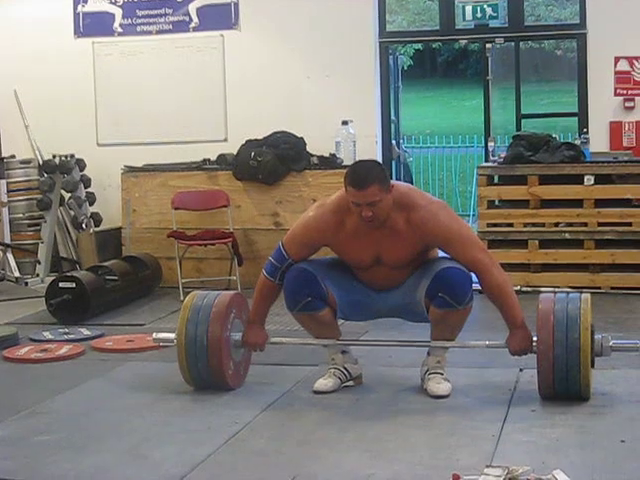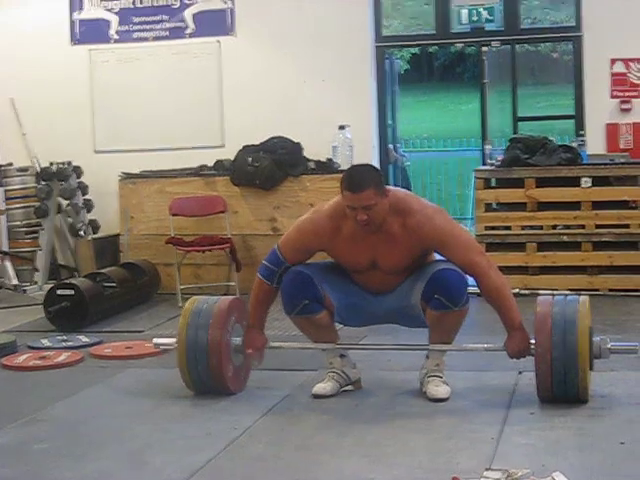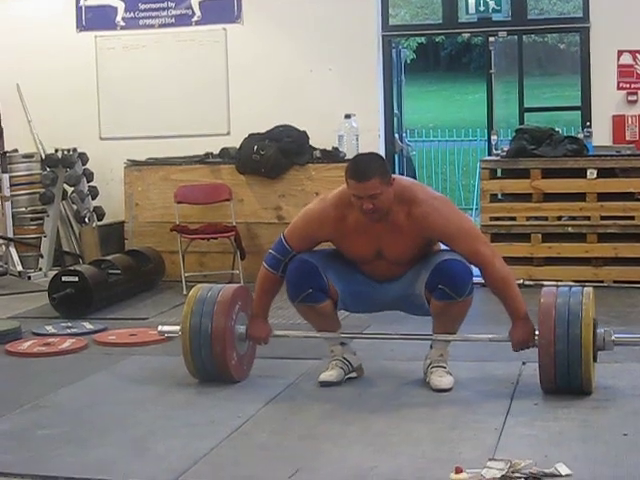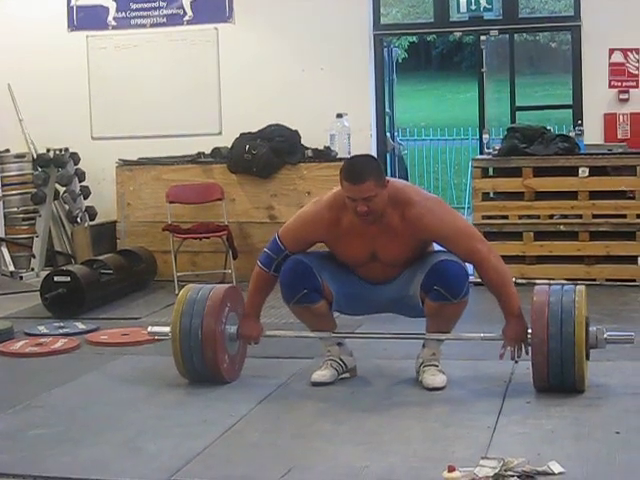
dt=0.4s
person 1, frame 1
left shoulder: (425, 213)
right shoulder: (326, 217)
left elbow: (485, 265)
right elbow: (277, 264)
left wrist: (517, 328)
right wrist: (255, 323)
left hip: (416, 289)
right hip: (359, 289)
left knee: (456, 280)
right knee: (298, 282)
left ankle: (435, 363)
right ankle: (342, 362)
person 1, frame 2
left shoulder: (421, 217)
right shoulder: (322, 222)
left elbow: (483, 268)
right elbow: (271, 266)
left wrist: (516, 330)
right wrist: (254, 329)
left hip: (412, 295)
right hip: (357, 295)
left knee: (450, 281)
right knee: (295, 285)
left ankle: (434, 367)
right ankle: (340, 366)
person 1, frame 3
left shoulder: (426, 208)
right shoulder: (327, 212)
left elbow: (487, 258)
right elbow: (277, 257)
left wrist: (520, 320)
right wrist: (258, 317)
left hip: (417, 282)
right hip: (359, 283)
left knee: (454, 271)
right knee: (299, 273)
left ankle: (437, 357)
right ankle: (342, 354)
person 1, frame 4
left shoulder: (420, 209)
right shoulder: (322, 214)
left elbow: (484, 255)
right elbow: (272, 256)
left wrist: (514, 319)
right wrist: (250, 317)
left hip: (411, 285)
right hip: (354, 286)
left knee: (451, 273)
right knee: (294, 274)
left ankle: (430, 356)
right ankle: (338, 354)
